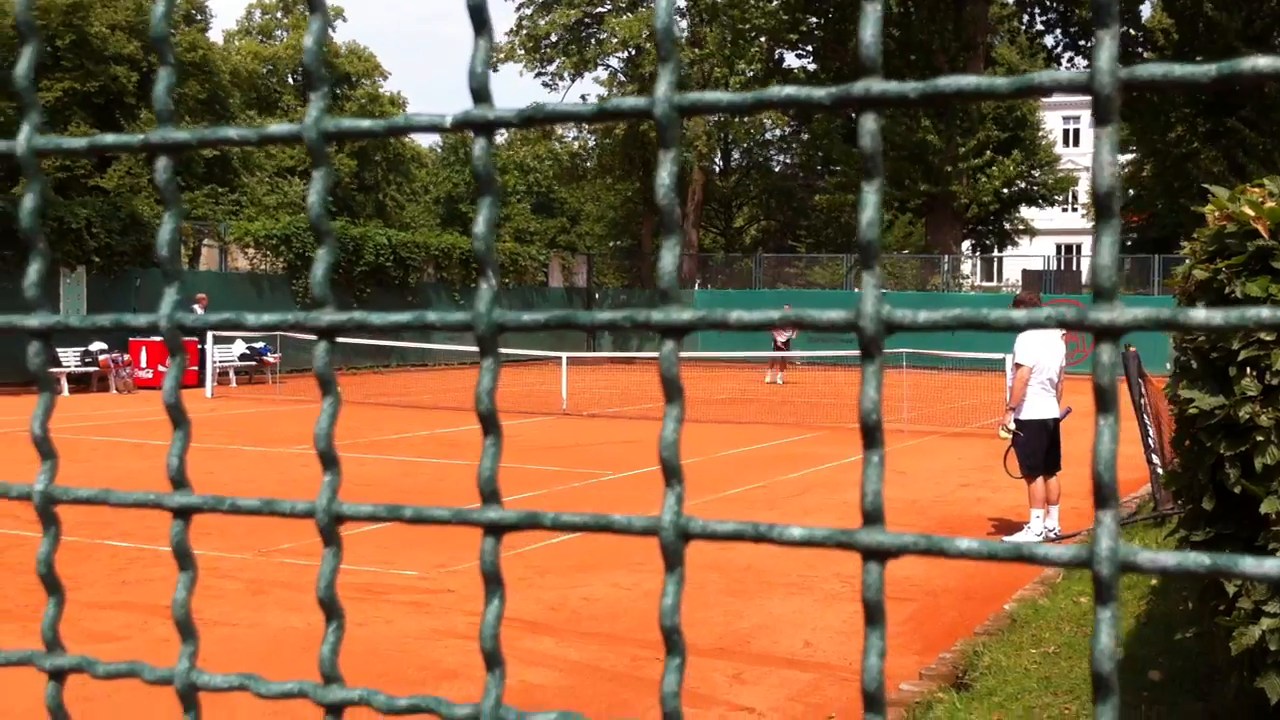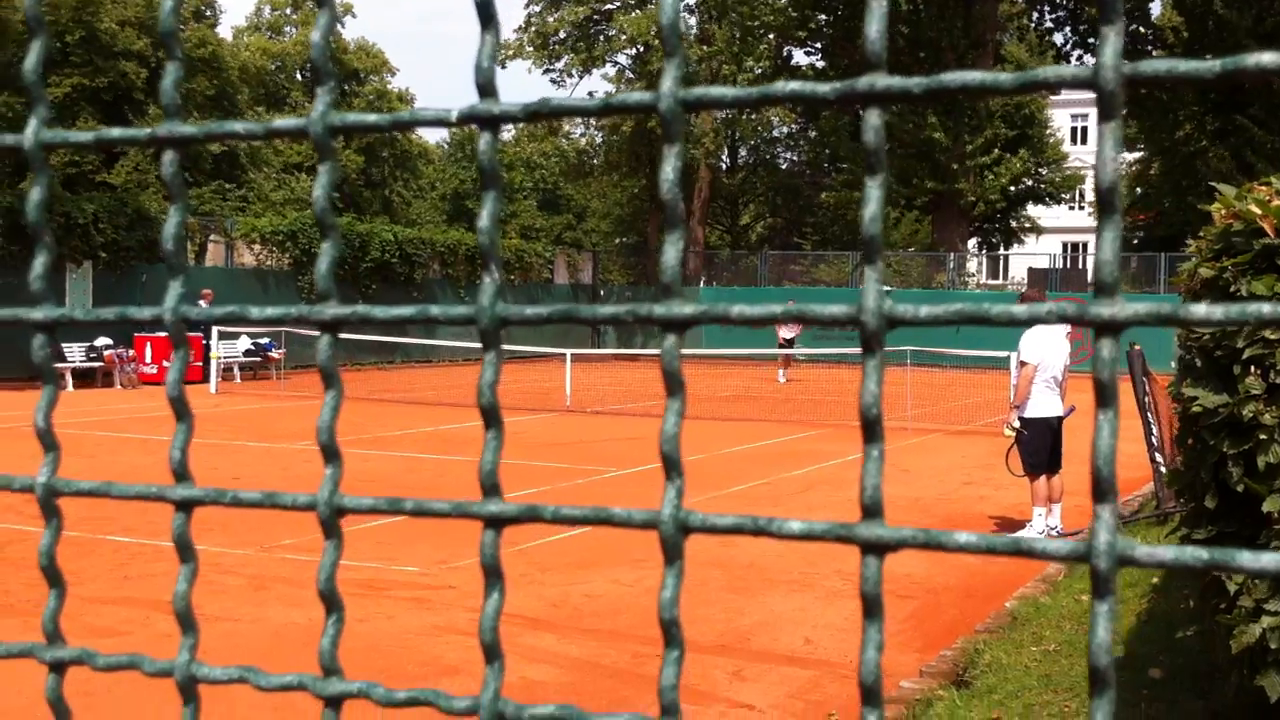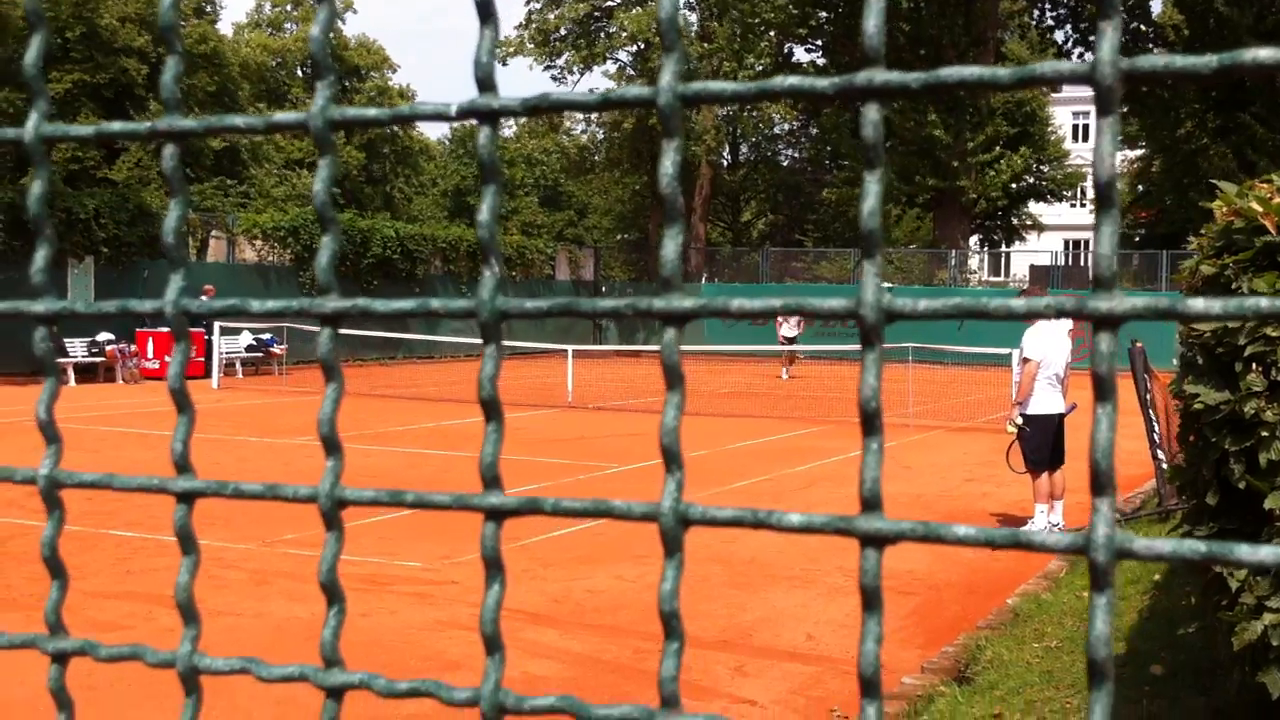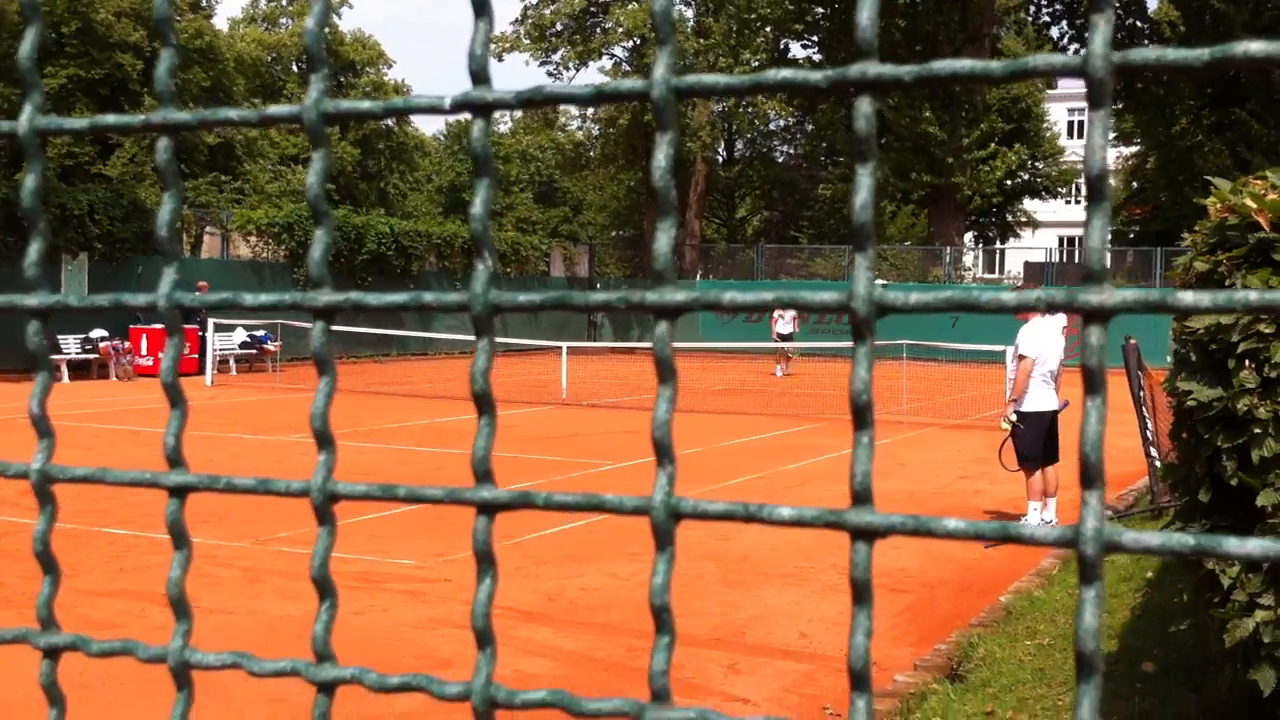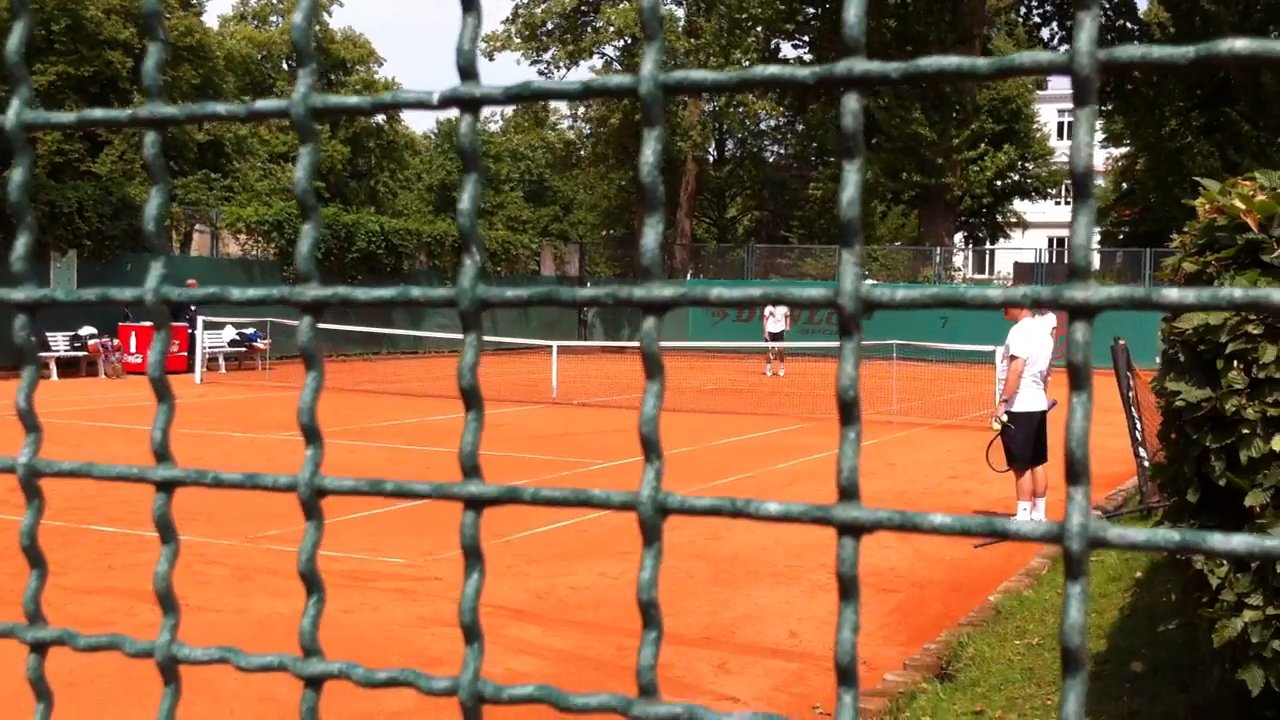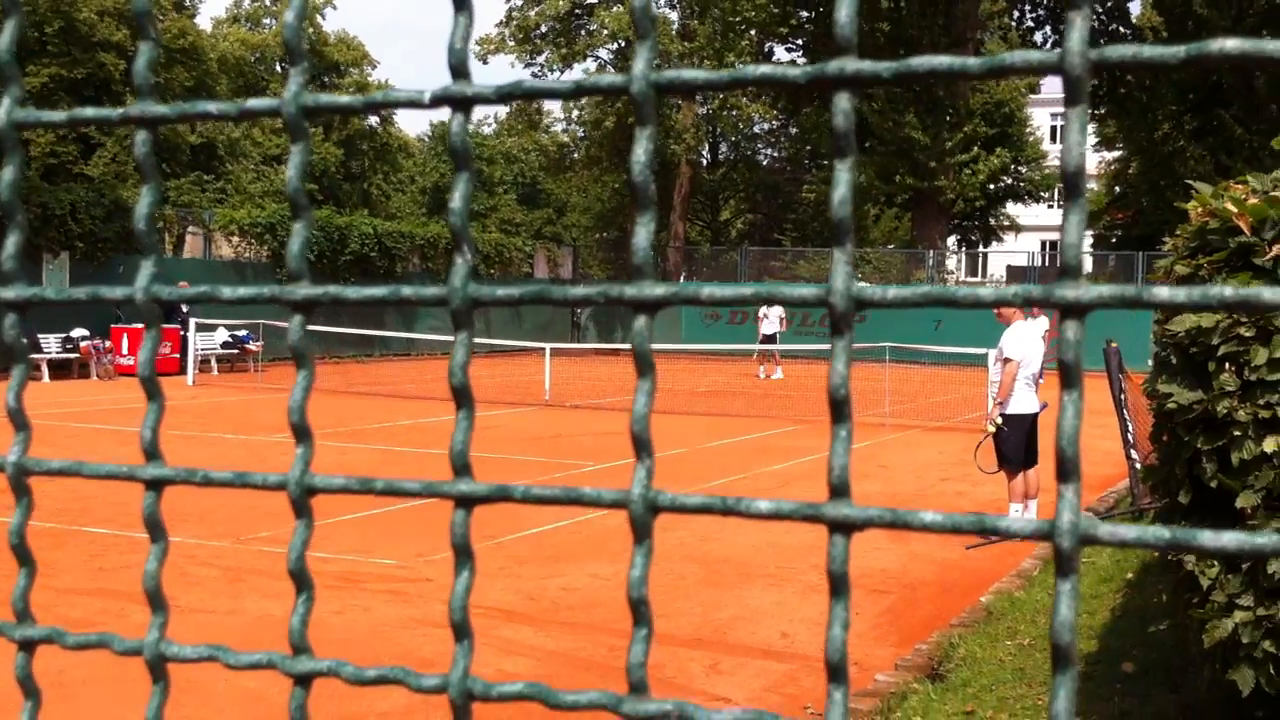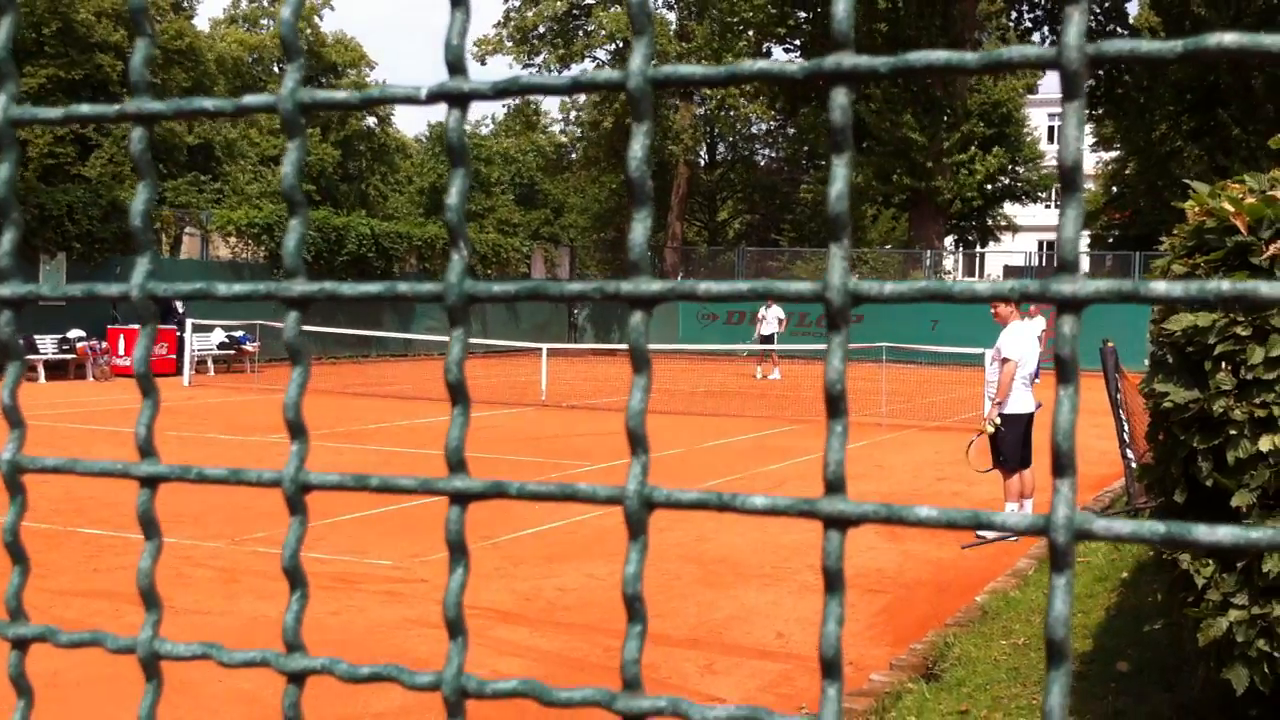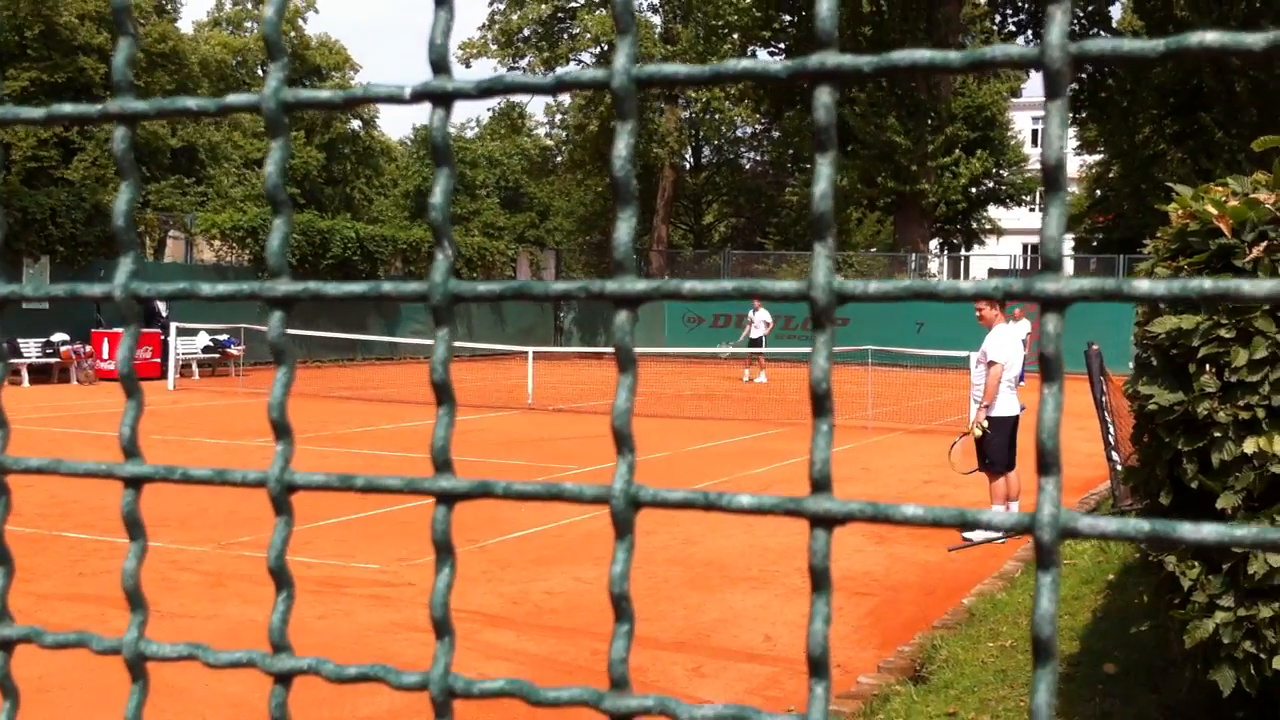
dt=0.1s
person 1, frame 1
left shoulder: (1027, 339)
right shoulder: (1056, 338)
left elbow: (1021, 377)
right elbow: (1060, 378)
left wrist: (1009, 410)
left hip: (1029, 415)
right hip: (1051, 413)
left knee: (1033, 474)
right knee: (1050, 472)
left ankle: (1035, 529)
right ankle: (1051, 525)
person 1, frame 2
left shoulder: (1032, 336)
right shoulder: (1060, 336)
left elbow: (1026, 375)
right elbow: (1064, 377)
left wrist: (1014, 408)
left hip: (1033, 413)
right hip: (1054, 411)
left knee: (1036, 472)
right knee: (1052, 470)
left ankle: (1038, 527)
right ankle: (1054, 523)
person 1, frame 3
left shoulder: (1034, 333)
right shoulder: (1062, 333)
left elbow: (1030, 372)
right elbow: (1065, 374)
left wrist: (1016, 405)
left hip: (1036, 410)
right hip: (1055, 408)
left knee: (1038, 469)
right knee: (1054, 466)
left ankle: (1039, 523)
right ankle: (1056, 519)
person 1, frame 4
left shoulder: (1029, 331)
right shoulder: (1055, 329)
left elbow: (1025, 369)
left wrist: (1011, 402)
left hip: (1030, 407)
right hip: (1049, 405)
left knee: (1031, 466)
right knee: (1048, 463)
left ankle: (1033, 519)
right ankle: (1049, 516)
person 1, frame 5
left shoulder: (1020, 331)
right shoulder: (1042, 330)
left elbow: (1016, 369)
left wrist: (1002, 402)
left hip: (1019, 407)
right hip: (1037, 404)
left knee: (1021, 466)
right knee: (1037, 463)
left ankle: (1022, 520)
right ankle: (1038, 516)
person 1, frame 6
left shoulder: (1014, 333)
right shoulder: (1033, 332)
left elbow: (1010, 371)
left wrist: (997, 405)
left hip: (1013, 409)
right hip: (1029, 407)
left knee: (1013, 468)
right knee: (1028, 465)
right ankle: (1030, 517)
person 1, frame 7
left shoulder: (1011, 333)
right shoulder: (1027, 332)
left elbow: (1008, 371)
left wrist: (995, 405)
left hip: (1009, 409)
right hip: (1024, 406)
left knee: (1009, 468)
right knee: (1023, 465)
person 1, frame 8
left shoulder: (997, 336)
right shoulder: (1011, 335)
left elbow: (995, 374)
left wrist: (982, 408)
left hip: (995, 412)
right hip: (1009, 410)
left knee: (994, 470)
right knee: (1008, 467)
left ankle: (995, 526)
